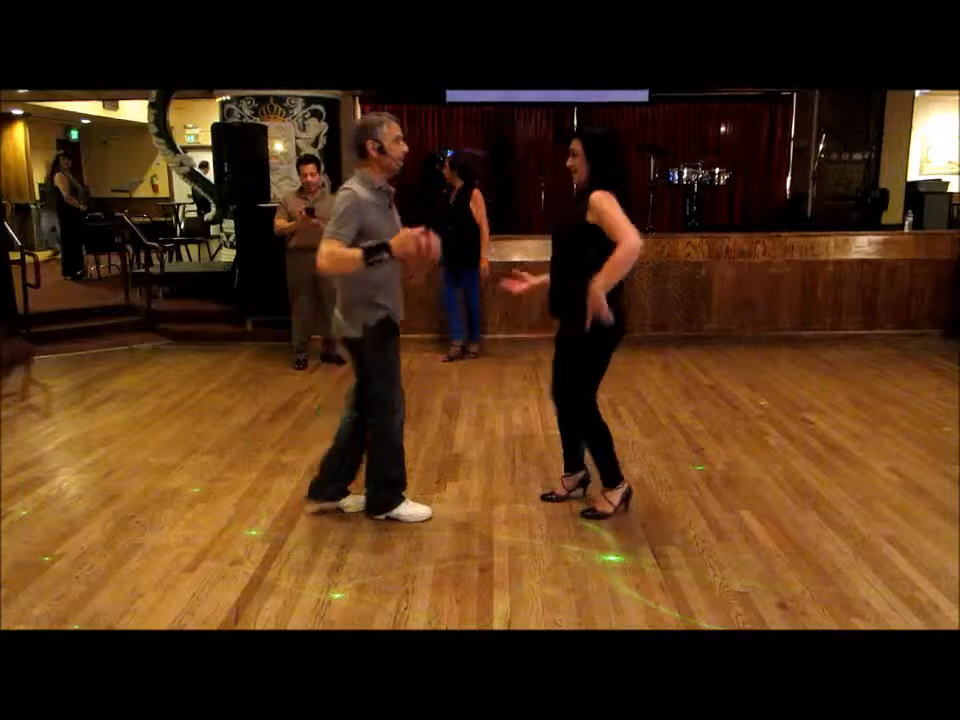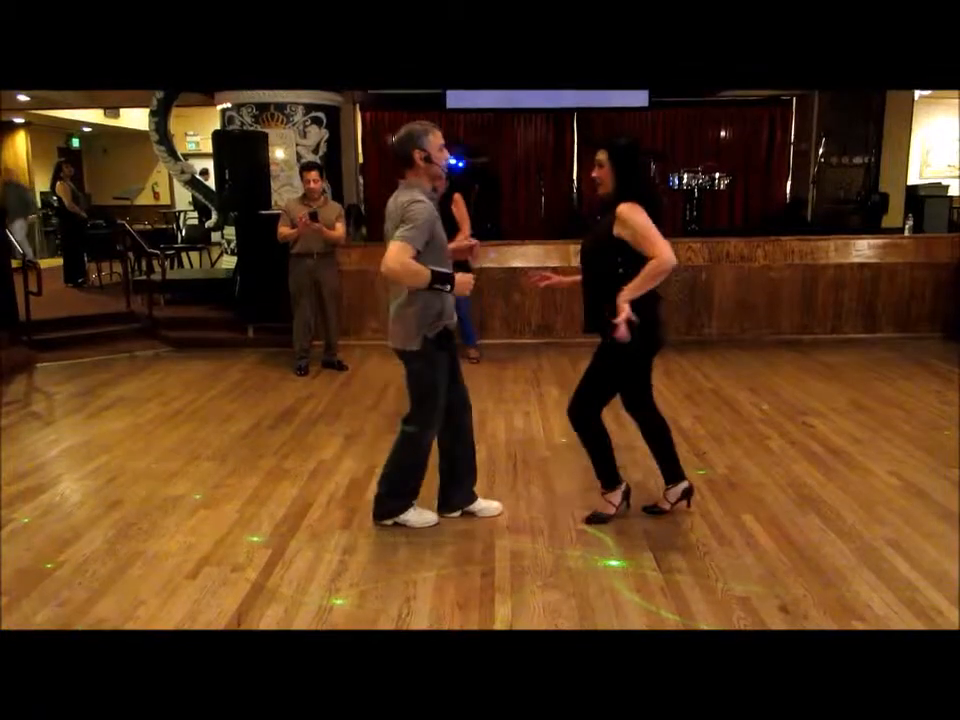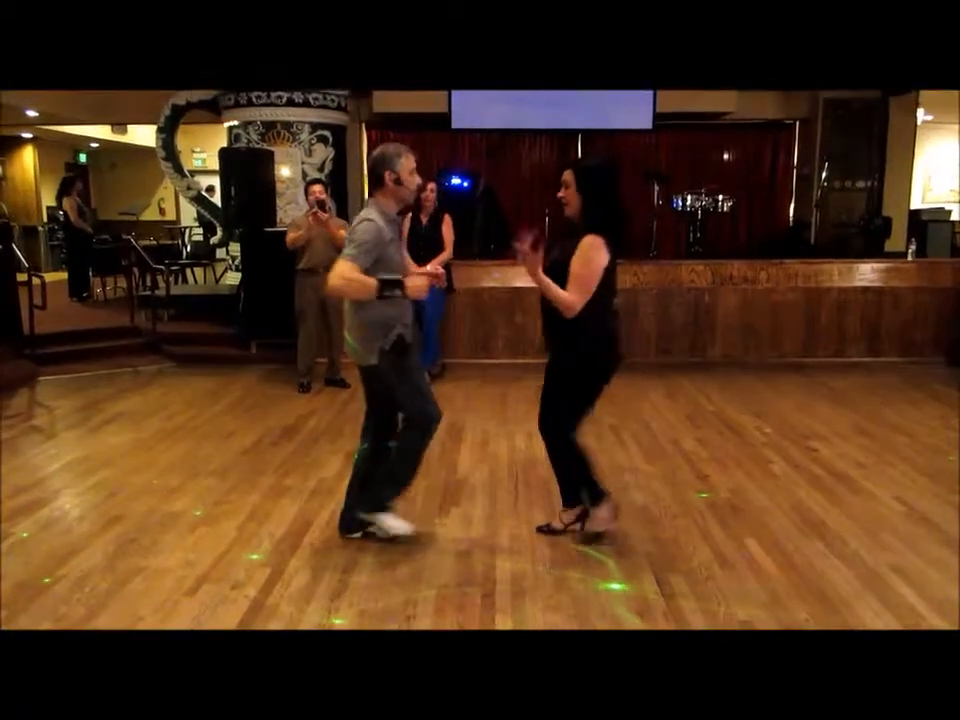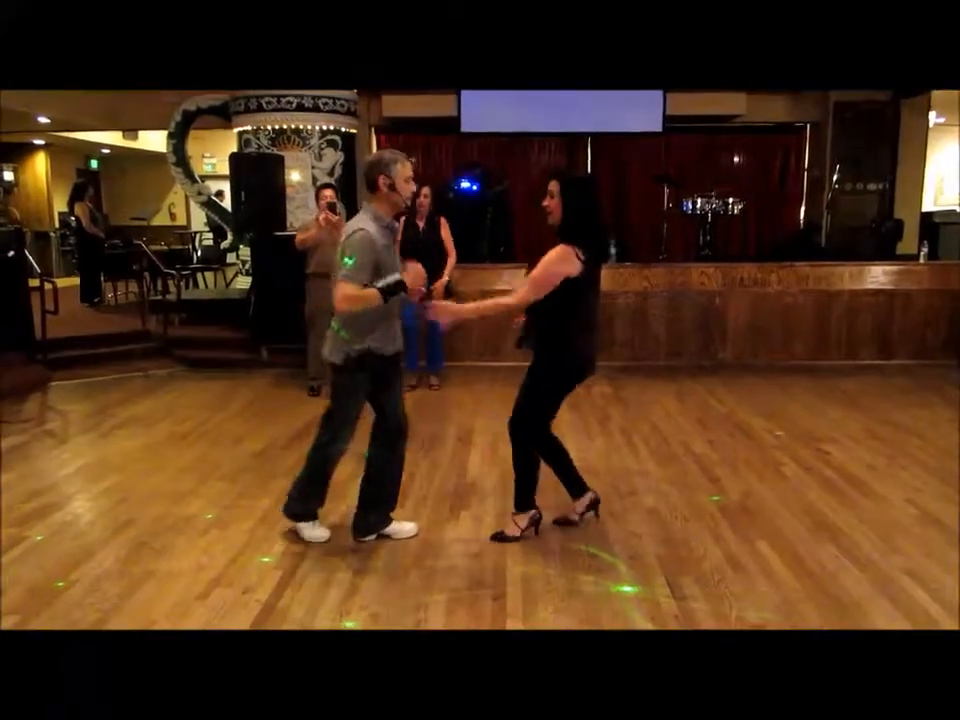
dt=0.7s
person 1, frame 1
left shoulder: (381, 194)
right shoulder: (354, 197)
right elbow: (327, 260)
left wrist: (416, 243)
right wrist: (389, 248)
left hip: (377, 318)
right hip: (368, 321)
left knee: (365, 405)
right knee: (386, 408)
left ankle: (328, 488)
right ankle: (385, 500)
person 1, frame 2
left shoulder: (408, 200)
right shoulder: (419, 207)
right elbow: (392, 265)
left wrist: (452, 251)
right wrist: (448, 281)
left hip: (434, 328)
right hip: (421, 332)
left knee: (456, 409)
right knee: (424, 419)
left ankle: (458, 497)
right ankle: (392, 505)
person 1, frame 3
left shoulder: (389, 222)
right shoulder: (371, 226)
right elbow: (339, 281)
left wrist: (420, 275)
right wrist: (402, 287)
left hip: (384, 341)
right hip: (380, 344)
left knee: (381, 428)
right knee: (424, 415)
left ankle: (359, 516)
right ankle: (376, 502)
person 1, frame 4
left shoulder: (385, 228)
right shoulder: (363, 234)
right elbow: (346, 300)
left wrist: (404, 284)
right wrist: (399, 284)
left hip: (383, 349)
right hip: (357, 352)
left knee: (393, 430)
right knee: (336, 432)
left ankle: (373, 519)
right ankle: (301, 510)
person 2, frame 1
left shoulder: (601, 199)
right shoulder: (585, 202)
left elbow: (632, 244)
left wrist: (600, 288)
right wrist: (537, 282)
left hip: (594, 321)
right hip: (576, 318)
left knee: (580, 400)
right knee: (563, 395)
left ankle: (616, 487)
right ankle: (574, 474)
person 2, frame 2
left shoulder: (628, 212)
right shoulder: (613, 215)
left elbow: (666, 259)
left wrist: (626, 297)
right wrist: (565, 281)
left hip: (630, 333)
right hip: (628, 331)
left knee: (581, 408)
right knee: (641, 406)
left ankle: (614, 490)
right ankle: (676, 484)
person 2, frame 3
left shoulder: (593, 243)
right shoulder: (578, 239)
left elbow: (572, 304)
right elbow: (560, 287)
left wrist: (537, 275)
right wrist: (535, 264)
left hip: (590, 352)
right hip: (569, 349)
left knee: (561, 429)
right knee: (551, 424)
left ankle: (598, 502)
right ankle: (574, 506)
person 2, frame 4
left shoulder: (566, 253)
right shoulder: (580, 249)
left elbow: (518, 299)
left wrist: (463, 310)
right wrist: (533, 315)
left hip: (561, 355)
right hip: (565, 351)
left knee: (521, 427)
right knee: (534, 427)
left ankle: (525, 513)
right ankle: (583, 496)
person 3, frame 1
left shoulder: (332, 200)
right shoulder: (288, 199)
right elbow: (278, 228)
left wrist: (319, 225)
right wrist: (298, 223)
right hip: (299, 257)
left knee: (329, 303)
right knee: (300, 305)
left ankle: (330, 349)
right ankle: (300, 353)
person 3, frame 2
left shoulder: (335, 208)
right shoulder: (291, 207)
left elbow: (341, 238)
right elbow: (281, 236)
left wrist: (323, 231)
right wrist: (298, 230)
left hip: (327, 262)
right hip: (301, 263)
left knee: (330, 310)
right knee: (303, 312)
left ankle: (331, 356)
right ankle: (302, 359)
person 3, frame 3
left shoulder: (339, 223)
right shoulder: (299, 222)
left elbow: (344, 243)
right elbow: (290, 243)
left wrist: (327, 225)
right wrist: (309, 226)
right hip: (307, 278)
left knee: (334, 327)
right knee: (307, 328)
left ankle: (333, 373)
right ankle: (304, 376)
person 3, frame 4
right shoulder: (309, 226)
right elbow: (299, 244)
left wrist: (337, 227)
right wrist: (318, 227)
right hip: (318, 282)
right knee: (317, 331)
right ankle: (314, 380)
person 4, frame 1
left shoulder: (473, 194)
right shoulder: (450, 193)
left elbow: (484, 228)
left wrist: (484, 257)
right wrist: (439, 250)
left hip: (469, 256)
right hip: (452, 255)
left knee: (470, 298)
right knee: (449, 298)
left ankle: (473, 341)
right ankle: (457, 343)
person 4, frame 2
left shoulder: (454, 198)
left elbow: (465, 231)
left wrist: (451, 248)
left hip: (453, 259)
left knee: (459, 301)
left ankle: (471, 345)
person 4, frame 3
left shoulder: (444, 218)
right shoulder: (410, 218)
left elbow: (448, 252)
right elbow: (402, 248)
left wrist: (426, 268)
right wrist: (414, 269)
left knee: (431, 322)
right knee: (419, 322)
left ankle: (426, 366)
right ankle: (435, 362)
person 4, frame 4
left shoulder: (440, 222)
right shoulder: (404, 222)
left elbow: (451, 254)
left wrist: (445, 279)
left hip: (434, 283)
left knee: (434, 327)
right knee: (409, 327)
left ankle: (434, 372)
right ankle: (412, 373)
